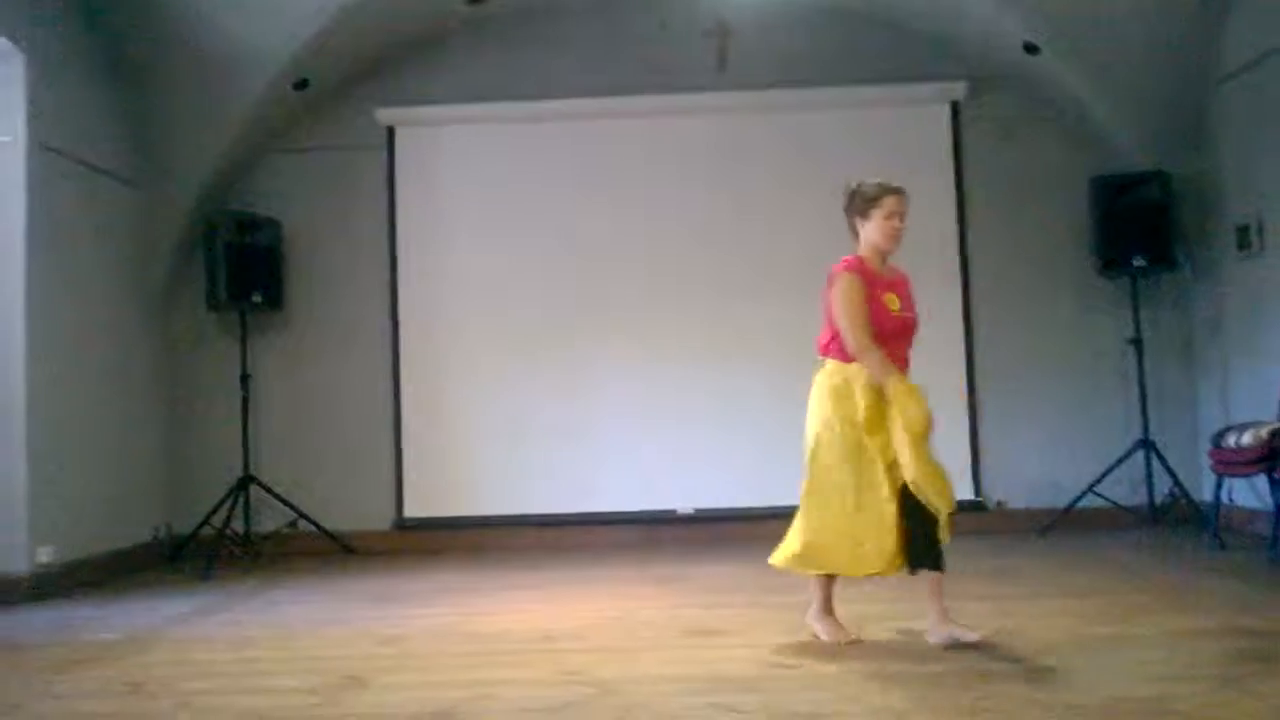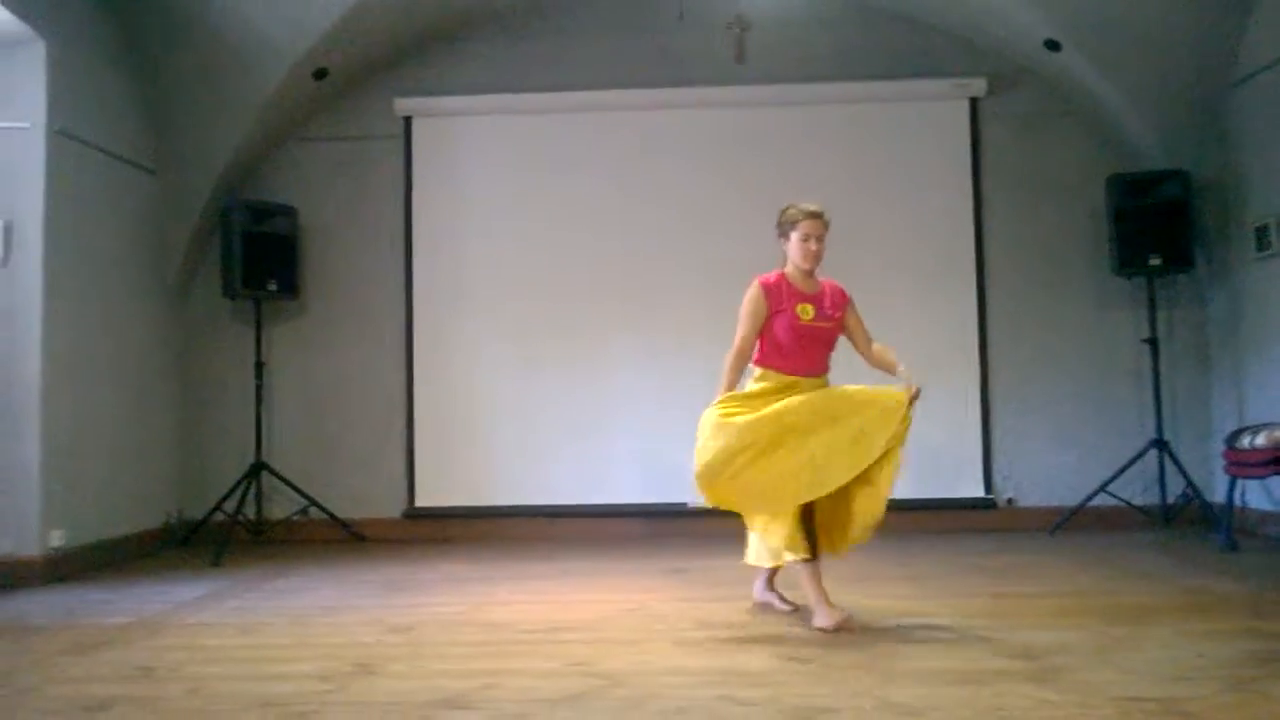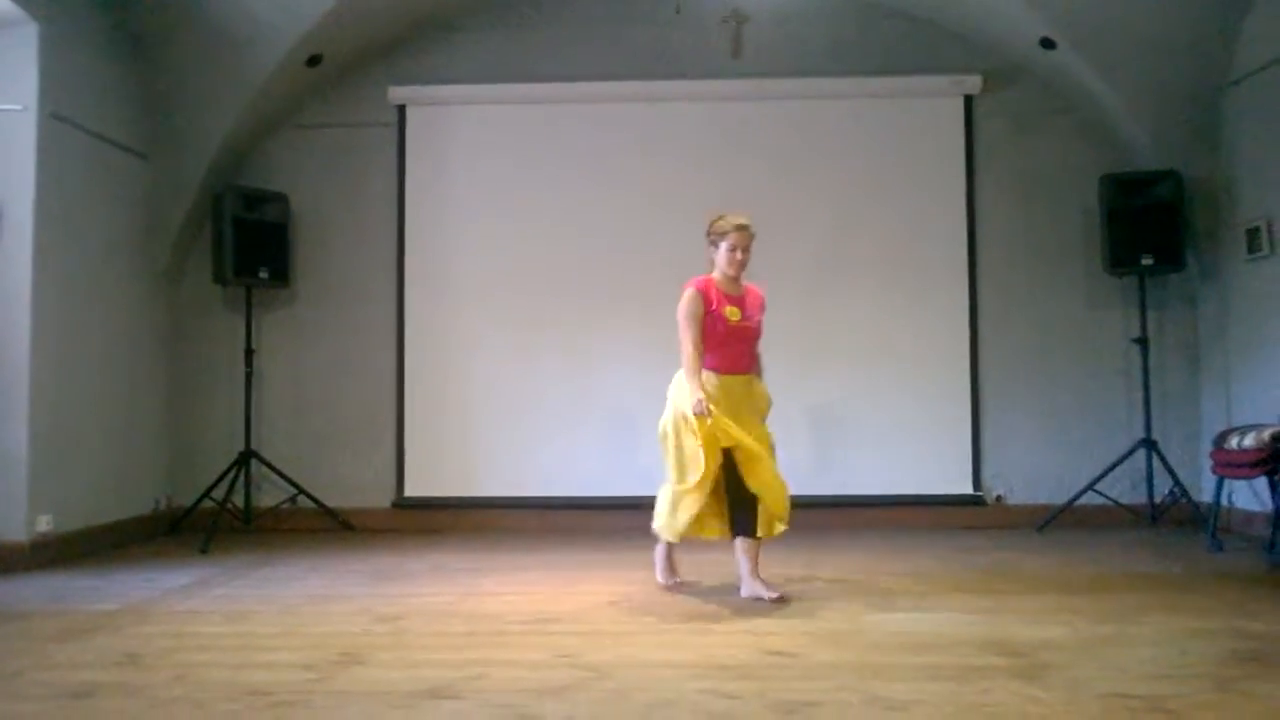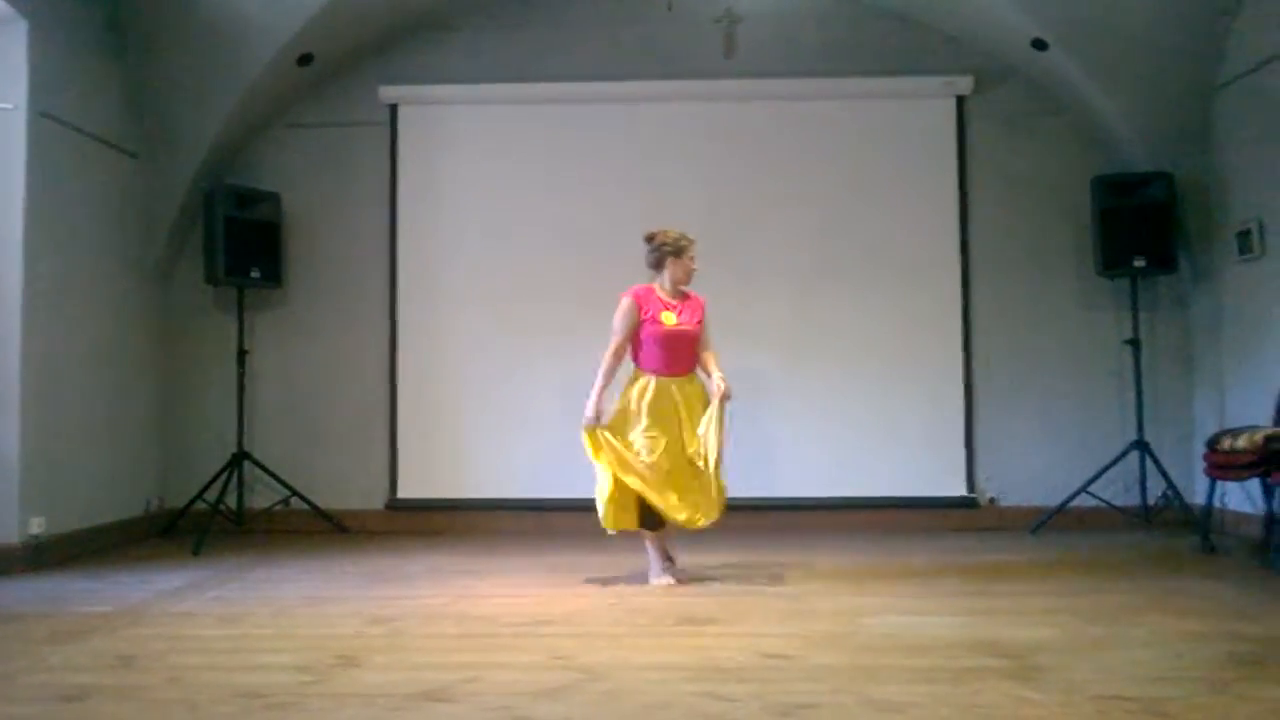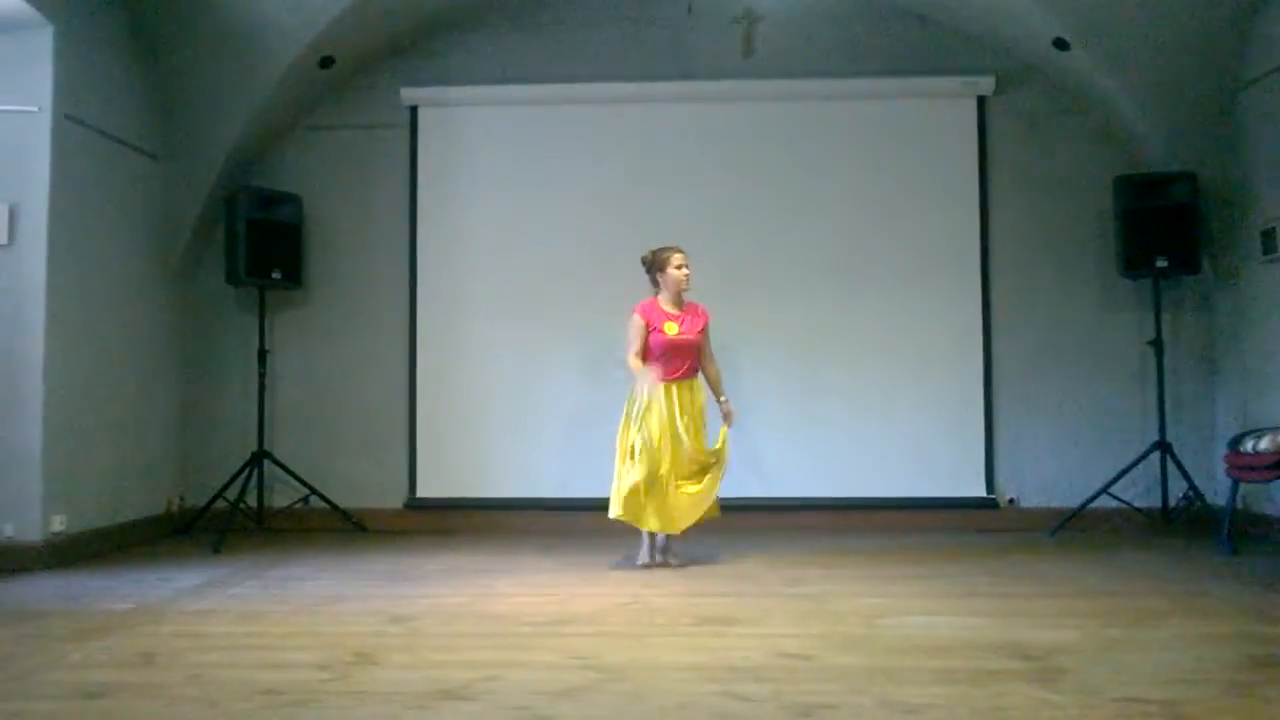
dt=0.5s
person 1, frame 1
left shoulder: (899, 280)
right shoulder: (849, 276)
right elbow: (861, 347)
left wrist: (909, 401)
right wrist: (905, 397)
left hip: (891, 402)
right hip: (849, 398)
left knee: (920, 504)
right knee: (845, 505)
left ankle: (938, 619)
right ankle: (820, 609)
person 1, frame 2
left shoulder: (837, 296)
right shoulder: (765, 290)
left elbow: (868, 345)
right elbow: (742, 347)
left wrist: (902, 374)
right wrist: (722, 402)
left hip: (818, 401)
right hip: (771, 400)
left knee: (813, 494)
right knee: (788, 493)
left ankle: (764, 584)
right ankle: (819, 602)
person 1, frame 3
left shoulder: (755, 298)
right shoulder: (697, 293)
right elbow: (689, 348)
left wrist: (761, 398)
right wrist: (697, 392)
left hip: (742, 397)
right hip: (699, 396)
left knee: (745, 483)
right knee: (695, 481)
left ankle: (750, 579)
right ankle: (662, 553)
person 1, frame 4
left shoulder: (695, 304)
right shoulder: (636, 300)
left elbow: (704, 349)
right elbow: (614, 352)
left wrist: (716, 377)
right wrist: (595, 398)
left hip: (687, 396)
right hip: (648, 395)
left knee: (682, 474)
right knee: (650, 474)
left ankle: (659, 544)
right ankle: (656, 563)
person 1, frame 5
left shoulder: (699, 314)
right shoulder: (643, 312)
left elbow: (707, 361)
right elbow: (632, 358)
left wrist: (722, 399)
right wrist: (645, 376)
left hip: (688, 398)
right hip: (653, 399)
left knee: (681, 469)
right knee: (650, 469)
left ankle: (665, 544)
right ankle: (648, 545)
